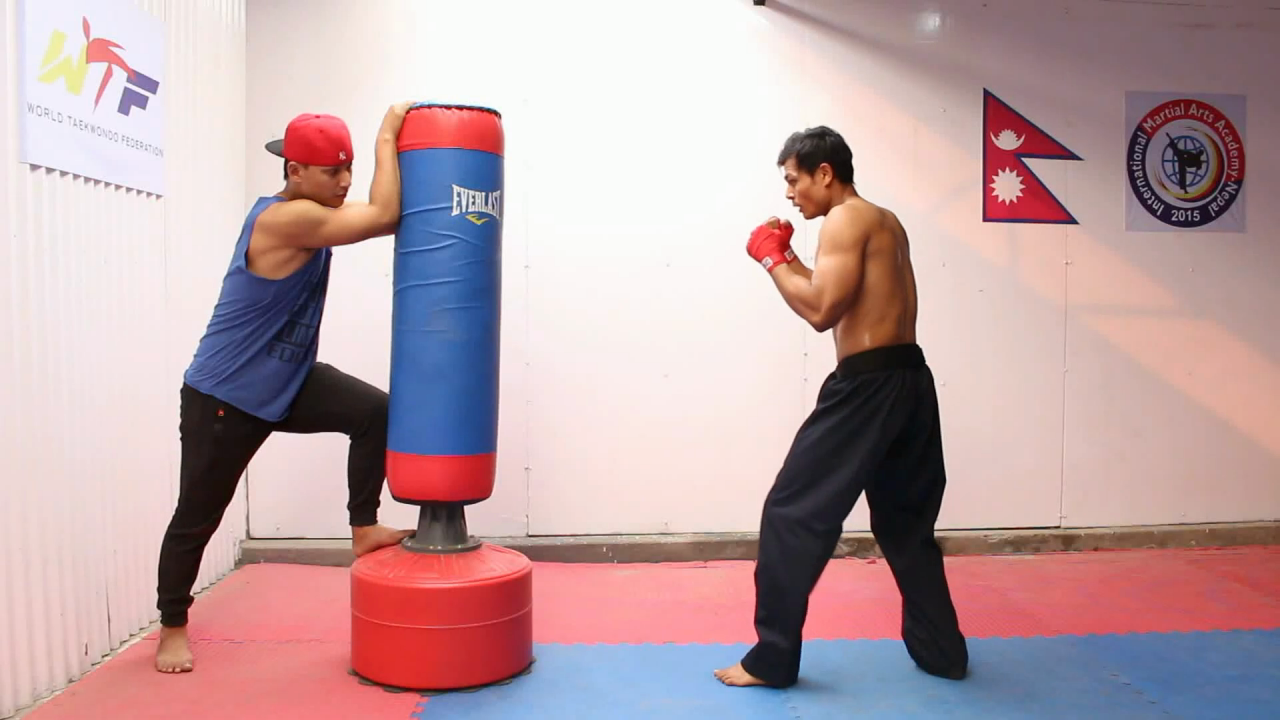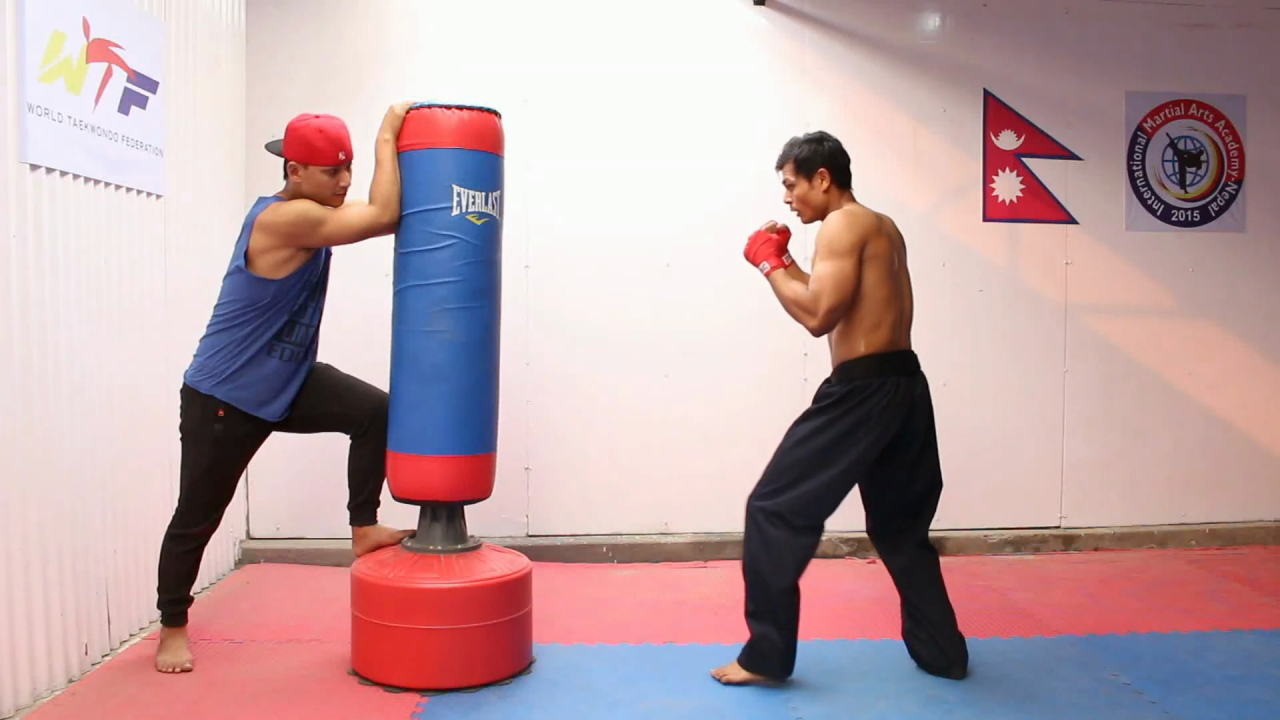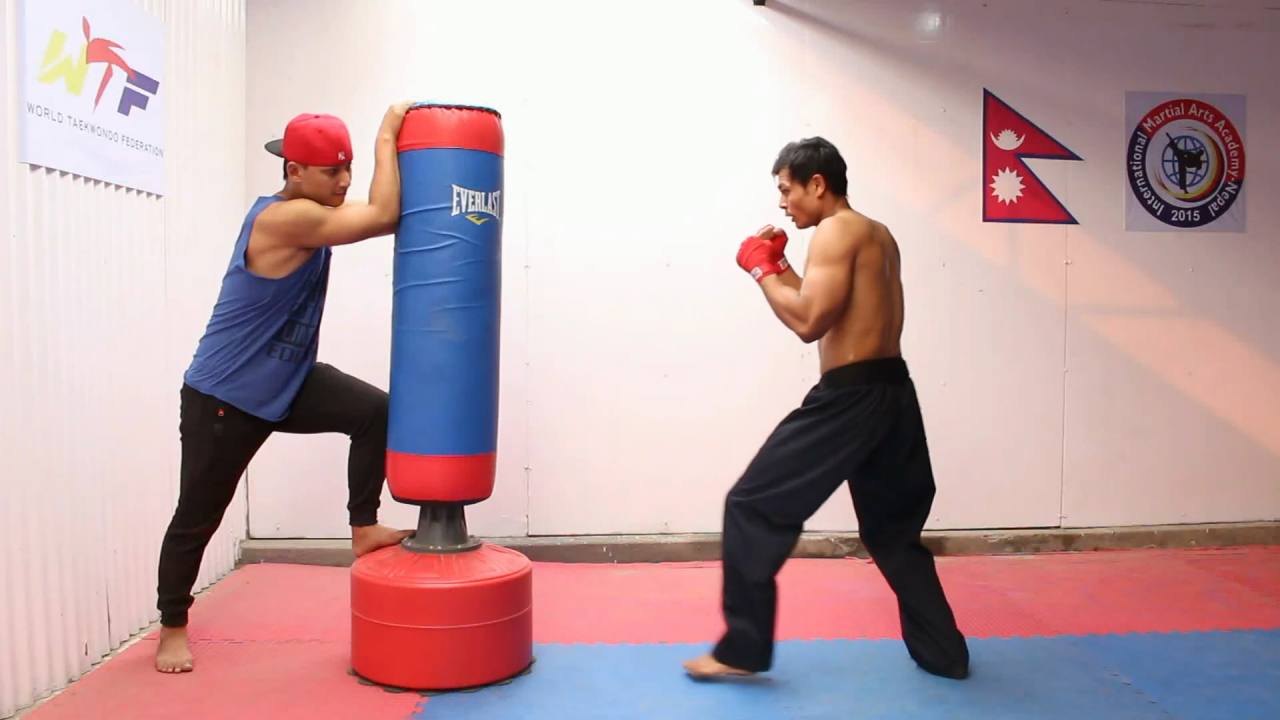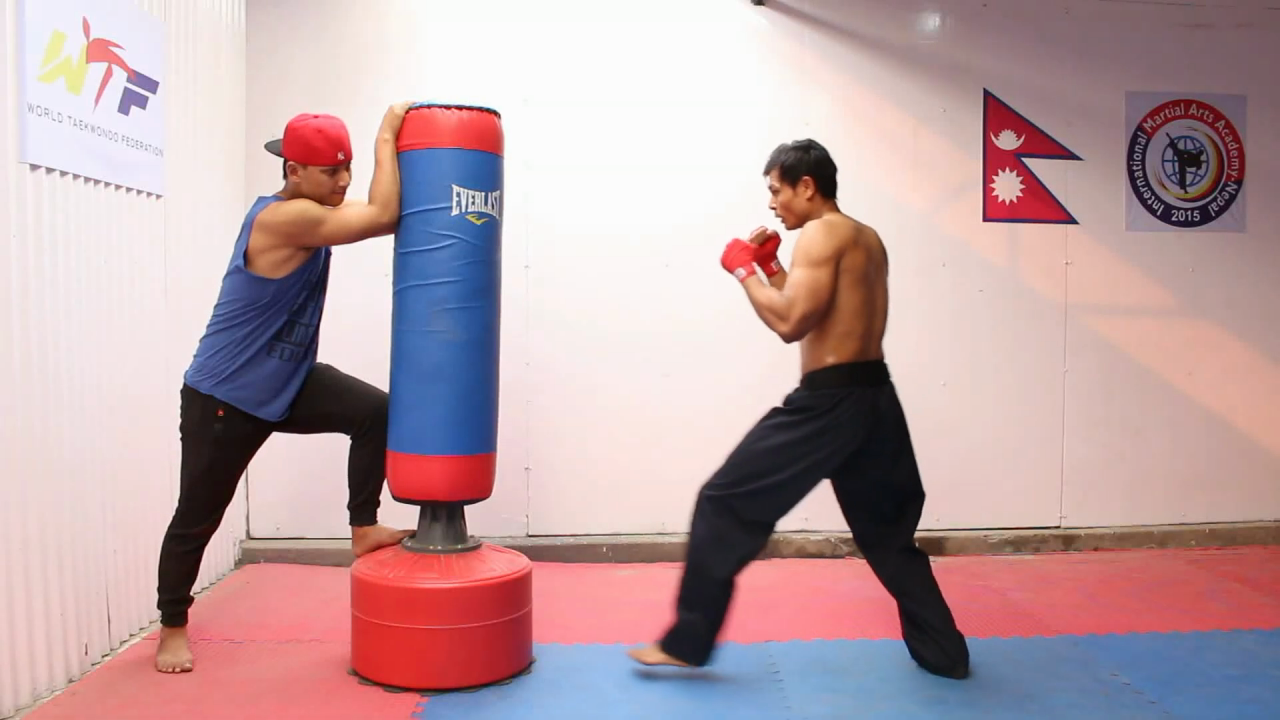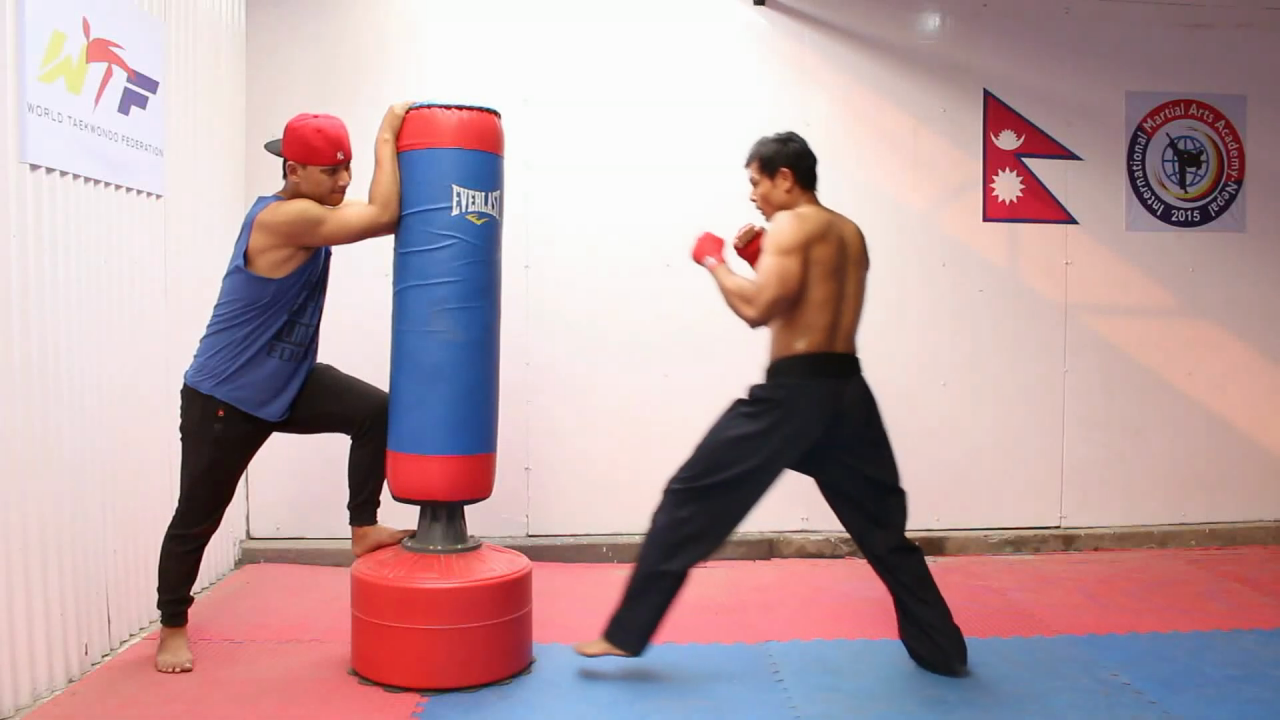
dt=0.3s
person 1, frame 1
left shoulder: (314, 213)
right shoulder: (284, 219)
left elbow: (384, 217)
right elbow: (381, 216)
right wrist: (388, 137)
left hip: (289, 382)
right hip: (223, 396)
left knee: (376, 412)
right knee: (198, 516)
left ankle: (363, 529)
right ankle: (172, 628)
person 1, frame 2
left shoulder: (313, 211)
right shoulder: (283, 219)
left elbow: (382, 215)
right elbow: (381, 217)
right wrist: (388, 136)
left hip: (288, 381)
right hip: (223, 395)
left knee: (375, 412)
right knee: (198, 516)
left ankle: (363, 529)
right ankle: (172, 627)
person 1, frame 3
left shoulder: (313, 212)
right shoulder: (283, 219)
left elbow: (384, 216)
right elbow: (381, 216)
right wrist: (387, 135)
left hip: (288, 382)
right hip: (223, 396)
left knee: (377, 411)
right knee: (198, 517)
left ankle: (363, 529)
right ankle: (172, 628)
person 1, frame 4
left shoulder: (314, 211)
right shoulder: (282, 218)
left elbow: (382, 216)
right elbow: (381, 216)
right wrist: (388, 137)
left hip: (288, 382)
right hip: (224, 396)
left knee: (376, 411)
right knee: (198, 517)
left ankle: (363, 529)
right ankle: (172, 627)
person 1, frame 5
left shoulder: (313, 211)
right shoulder: (281, 218)
left elbow: (382, 216)
right elbow: (380, 216)
right wrist: (387, 135)
left hip: (288, 383)
right hip: (223, 395)
left knee: (376, 412)
right knee: (198, 517)
left ankle: (363, 529)
right ankle: (173, 628)
person 2, frame 1
left shoulder: (845, 219)
right shoulder: (886, 222)
left elbow: (821, 311)
left wrist: (771, 260)
right wrist: (788, 257)
left hip: (869, 385)
right hip: (908, 382)
left knee: (792, 513)
right knee: (907, 523)
left ankle: (773, 658)
right ankle: (941, 650)
person 2, frame 2
left shoulder: (842, 224)
right shoulder: (883, 227)
left elbow: (818, 316)
left wrist: (767, 264)
right wrist: (785, 261)
left hip: (863, 391)
right hip: (903, 388)
left knee: (775, 509)
right knee: (902, 526)
left ankle: (767, 655)
right ankle: (942, 651)
person 2, frame 3
left shoulder: (835, 232)
right shoulder: (879, 235)
left elbow: (809, 323)
left wrist: (760, 270)
right wrist: (781, 266)
left hip: (851, 399)
right hip: (892, 395)
left knee: (752, 507)
right knee: (895, 531)
left ankle: (742, 647)
right ankle: (943, 651)
person 2, frame 4
left shoulder: (820, 234)
right shoulder: (868, 239)
left elbow: (791, 323)
left wrist: (744, 270)
right wrist: (770, 267)
left hip: (829, 402)
right hip: (875, 399)
left knee: (724, 504)
right knee: (889, 532)
left ankle: (688, 642)
right ankle: (943, 651)
person 2, frame 5
left shoulder: (791, 225)
right shoulder: (851, 233)
left elbow: (756, 309)
left wrist: (713, 260)
right wrist: (761, 258)
left hip: (793, 392)
right hip: (847, 392)
left knee: (691, 501)
right knee: (882, 524)
left ankle: (627, 633)
right ankle: (941, 649)
